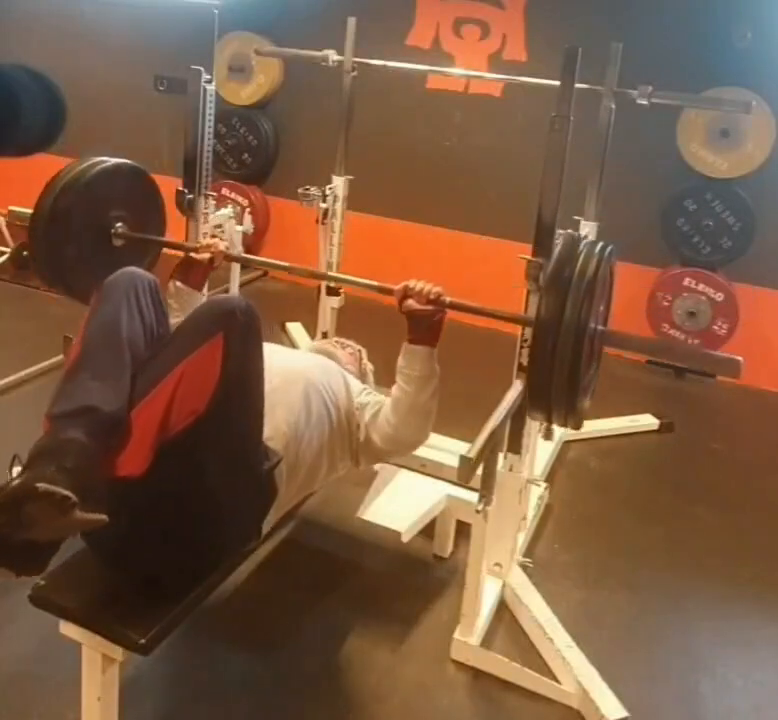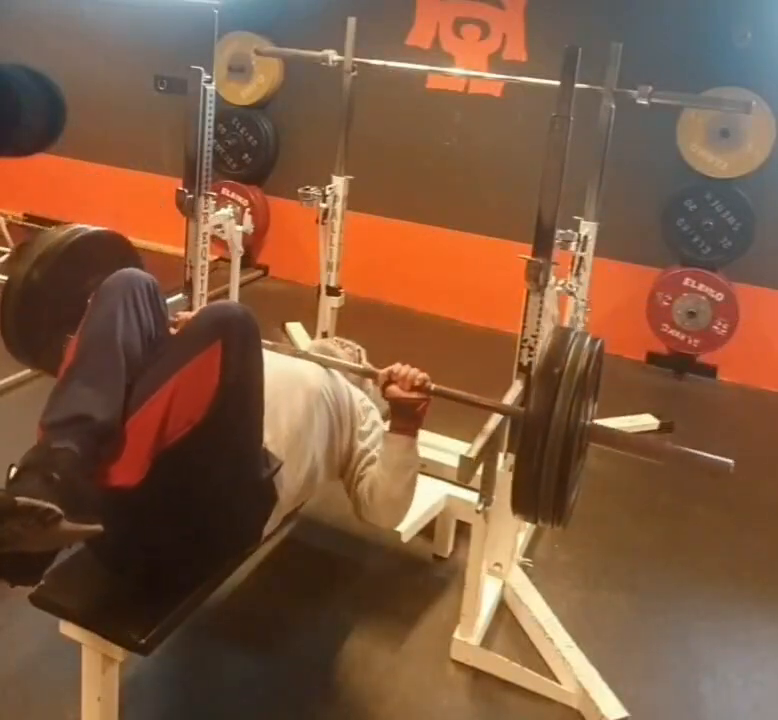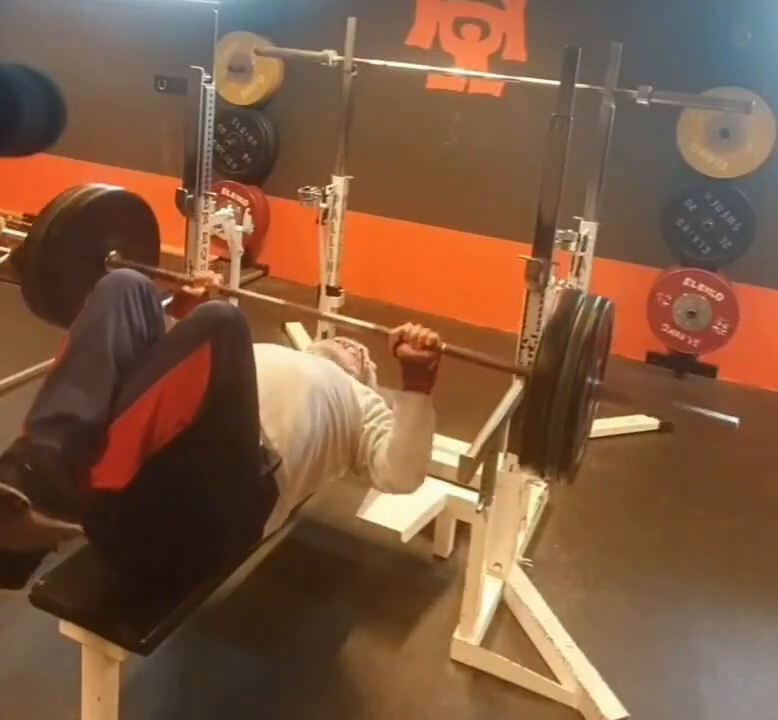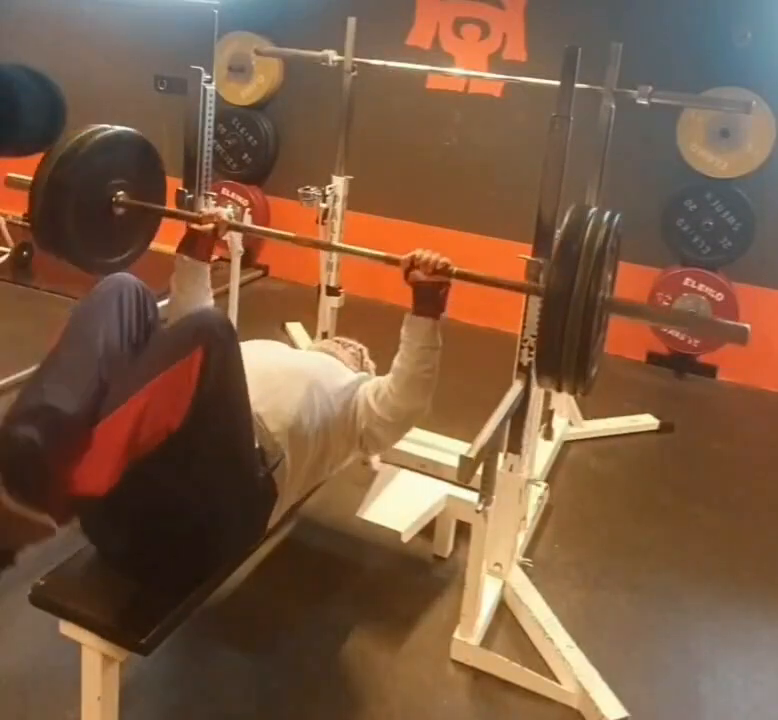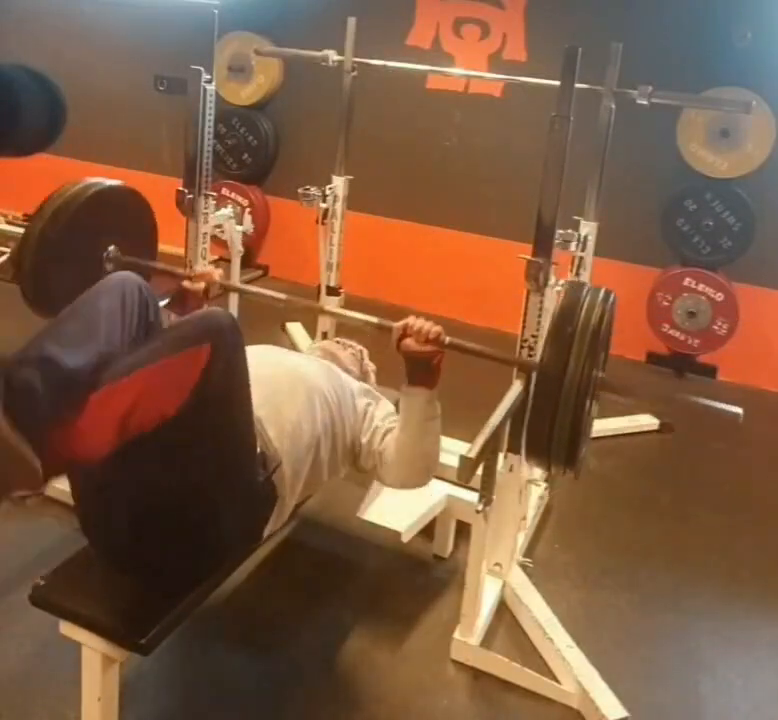
dt=1s
person 1, frame 1
left shoulder: (353, 400)
right shoulder: (272, 358)
left elbow: (404, 431)
right elbow: (175, 350)
left wrist: (421, 339)
left hip: (206, 511)
left knee: (229, 315)
right knee: (131, 286)
right ankle: (58, 478)
person 1, frame 2
left shoulder: (353, 408)
right shoulder: (264, 364)
left elbow: (384, 508)
left wrist: (404, 422)
right wrist: (179, 349)
left hip: (217, 501)
right hip: (138, 483)
left knee: (227, 323)
right knee: (129, 286)
left ankle: (57, 497)
right ankle: (52, 487)
person 1, frame 3
left shoulder: (357, 404)
right shoulder: (278, 360)
left elbow: (402, 470)
right elbow: (174, 368)
left wrist: (416, 384)
right wrist: (185, 316)
left hip: (211, 507)
right hip: (135, 478)
left knee: (219, 322)
right knee: (125, 289)
left ankle: (57, 492)
right ankle: (39, 483)
person 1, frame 4
left shoulder: (355, 397)
right shoulder: (273, 357)
left elbow: (406, 401)
right elbow: (181, 329)
left wrist: (426, 307)
right wrist: (195, 253)
left knee: (206, 330)
right knee: (122, 293)
person 1, frame 5
left shoulder: (357, 404)
right shoulder: (276, 362)
left elbow: (408, 467)
left wrist: (421, 377)
right wrist: (185, 314)
left hip: (206, 511)
left knee: (214, 329)
right knee: (125, 291)
